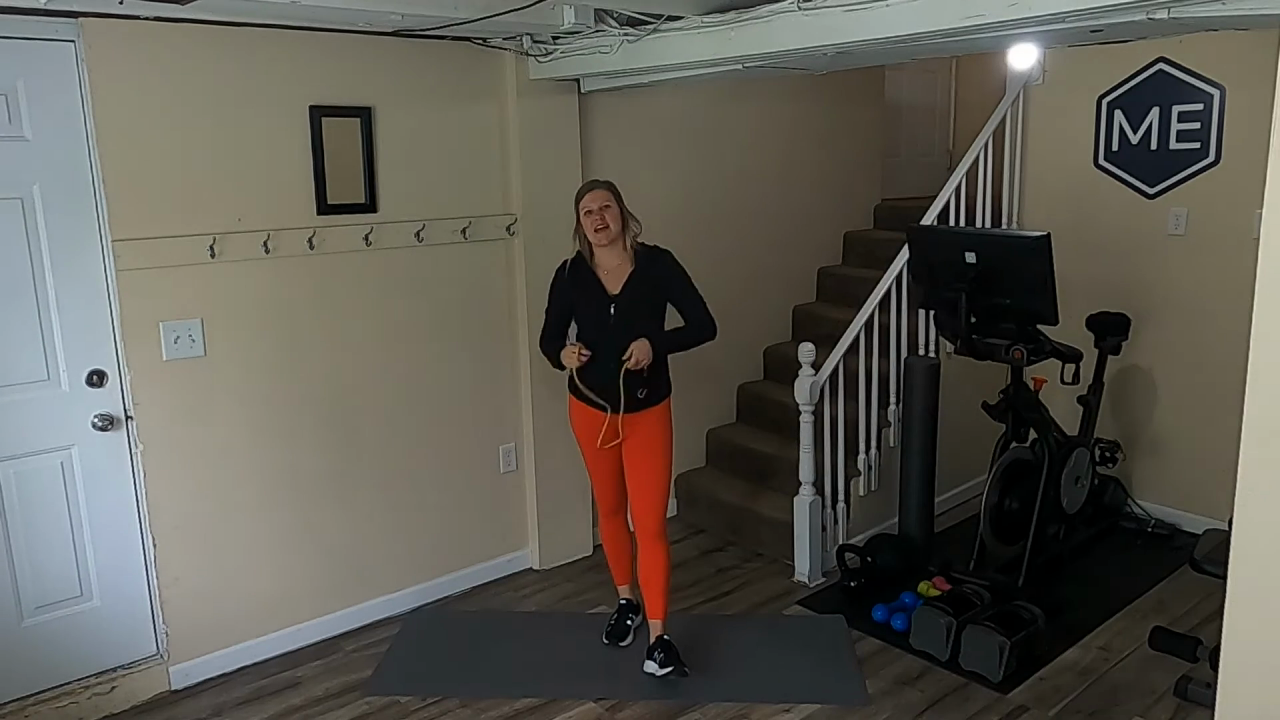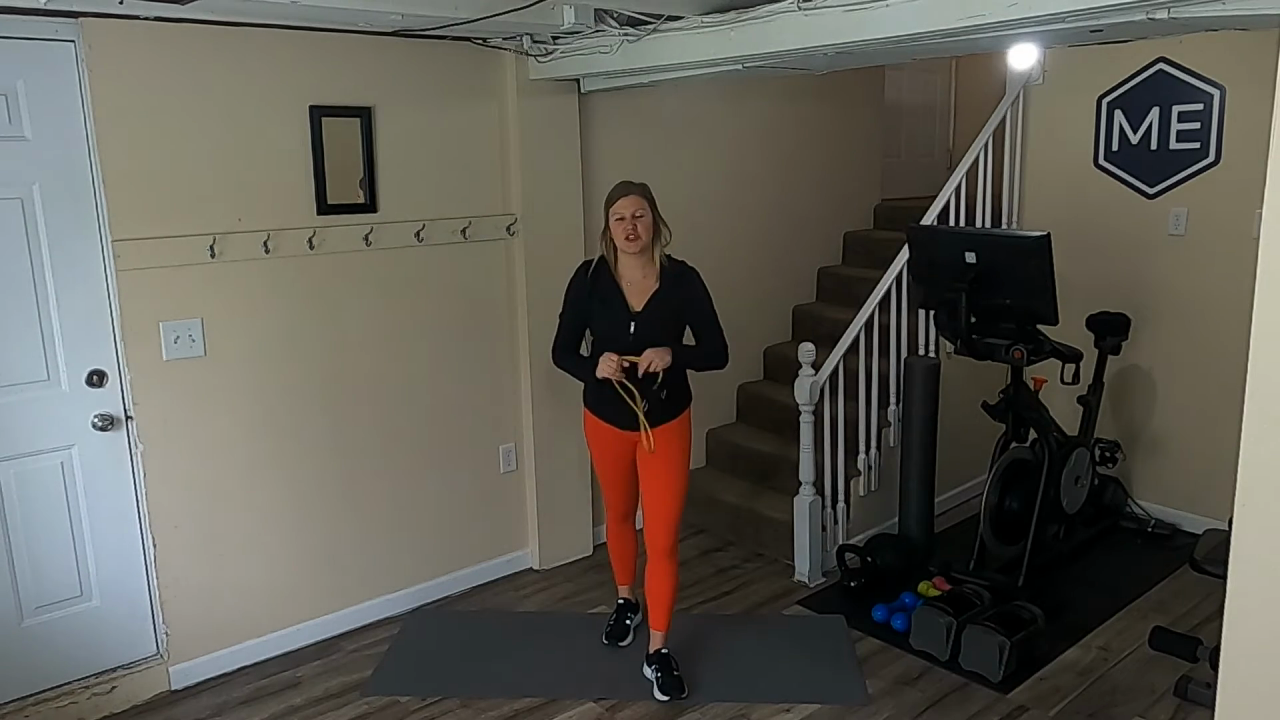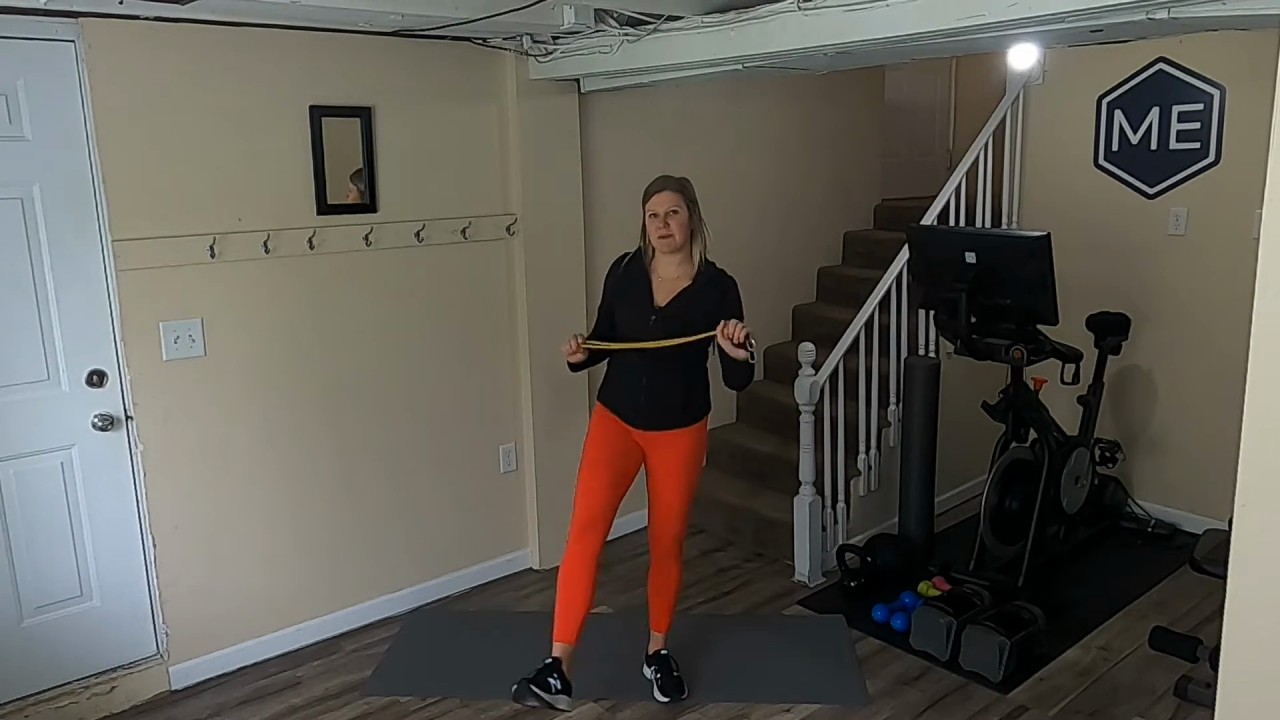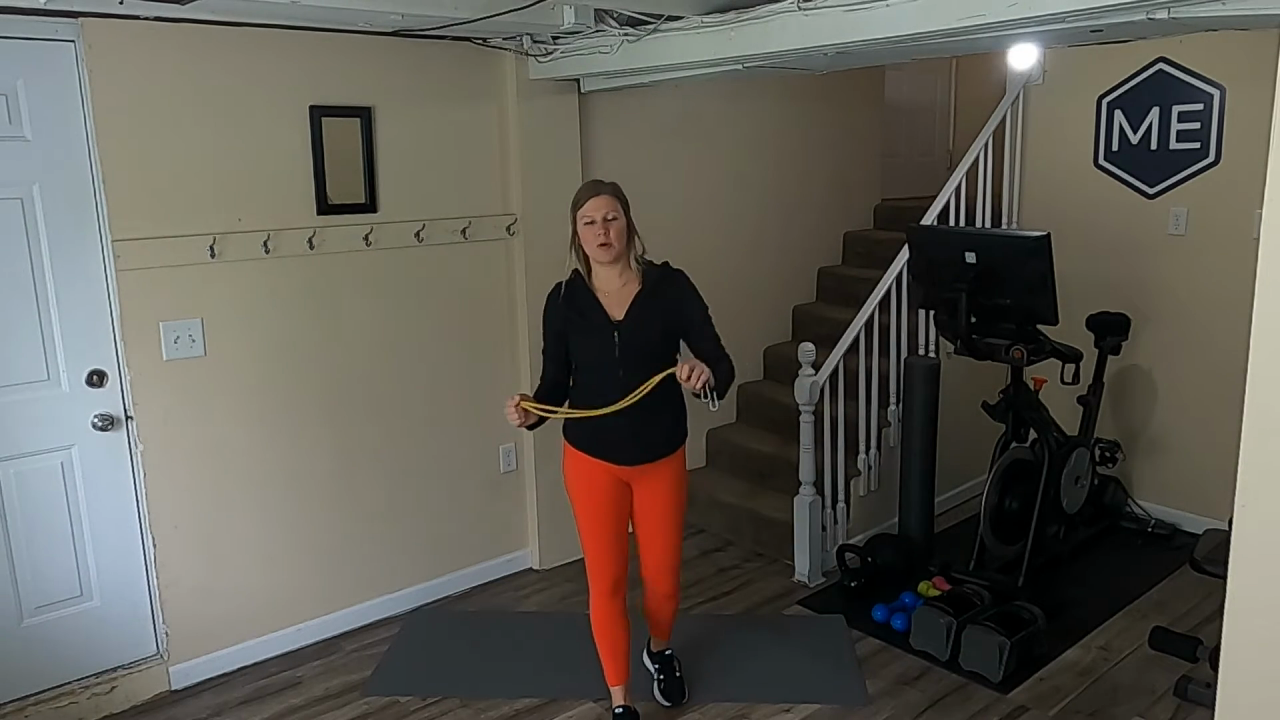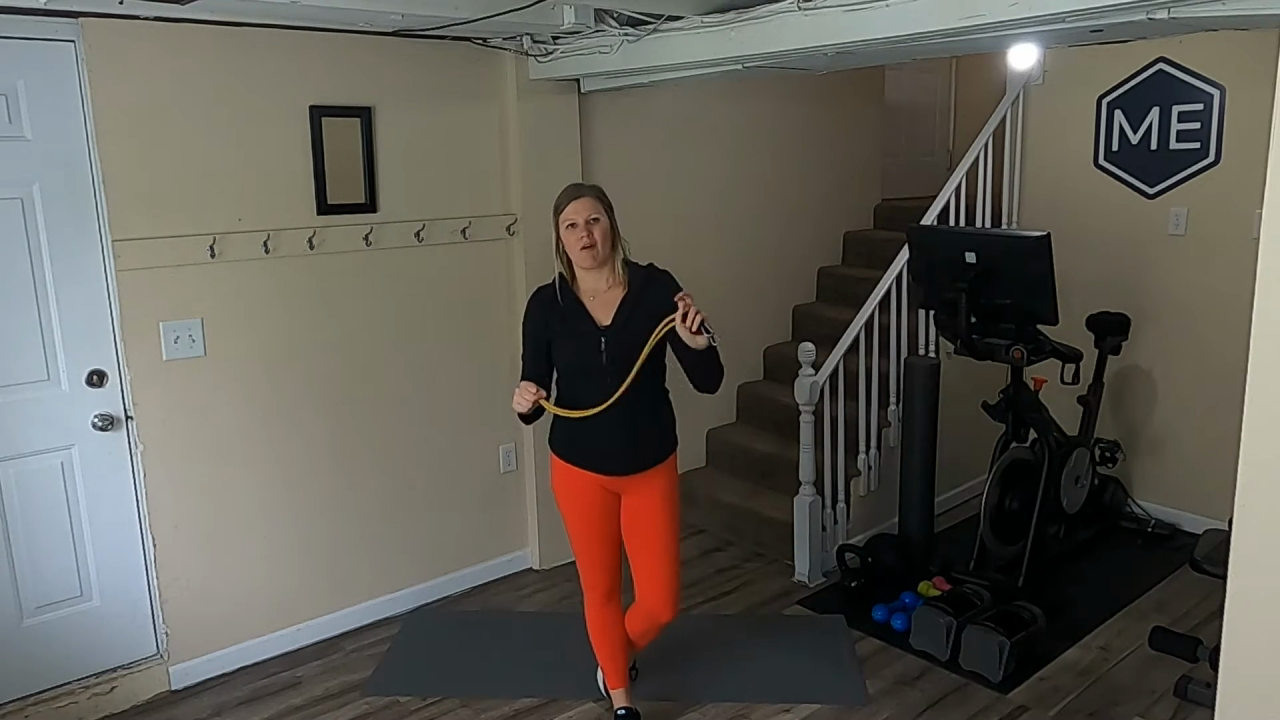
dt=1s
person 1, frame 1
left shoulder: (657, 264)
right shoulder: (569, 275)
left elbow: (703, 326)
right elbow: (549, 339)
left wrist: (655, 343)
right wrist: (564, 352)
left hip: (647, 407)
right hip: (590, 405)
left knee: (650, 523)
right knee: (610, 508)
left ankle: (658, 640)
right ankle: (626, 603)
person 1, frame 2
left shoulder: (683, 280)
right shoulder: (588, 279)
left elbow: (718, 353)
right elbow: (561, 351)
left wrist: (675, 355)
right wrist: (593, 367)
left hip: (666, 422)
right hip: (607, 420)
left knee: (662, 539)
right knee: (619, 518)
left ankle: (658, 652)
right ankle: (626, 601)
person 1, frame 3
left shoulder: (717, 288)
right shoulder: (623, 271)
left elbow: (738, 383)
left wrist: (739, 354)
right wrist: (579, 355)
left hip: (680, 430)
right hip: (615, 419)
left knee: (666, 544)
right knee: (586, 526)
left ankle: (657, 651)
right ankle: (557, 666)
person 1, frame 4
left shoulder: (670, 286)
right shoulder: (564, 299)
left elbow: (721, 365)
right elbow: (557, 382)
left wrist: (706, 374)
right wrist: (531, 410)
left hip: (661, 458)
right hip: (591, 460)
left knee: (660, 578)
right knee: (605, 581)
left ankle: (659, 649)
person 1, frame 5
left shoulder: (656, 288)
right shoulder: (546, 304)
left elbow: (708, 382)
right elbow: (536, 390)
left wrist: (695, 339)
right wrist: (525, 403)
left hip: (651, 468)
right hip: (580, 470)
left knee: (661, 603)
right knee: (601, 590)
left ankle: (618, 655)
